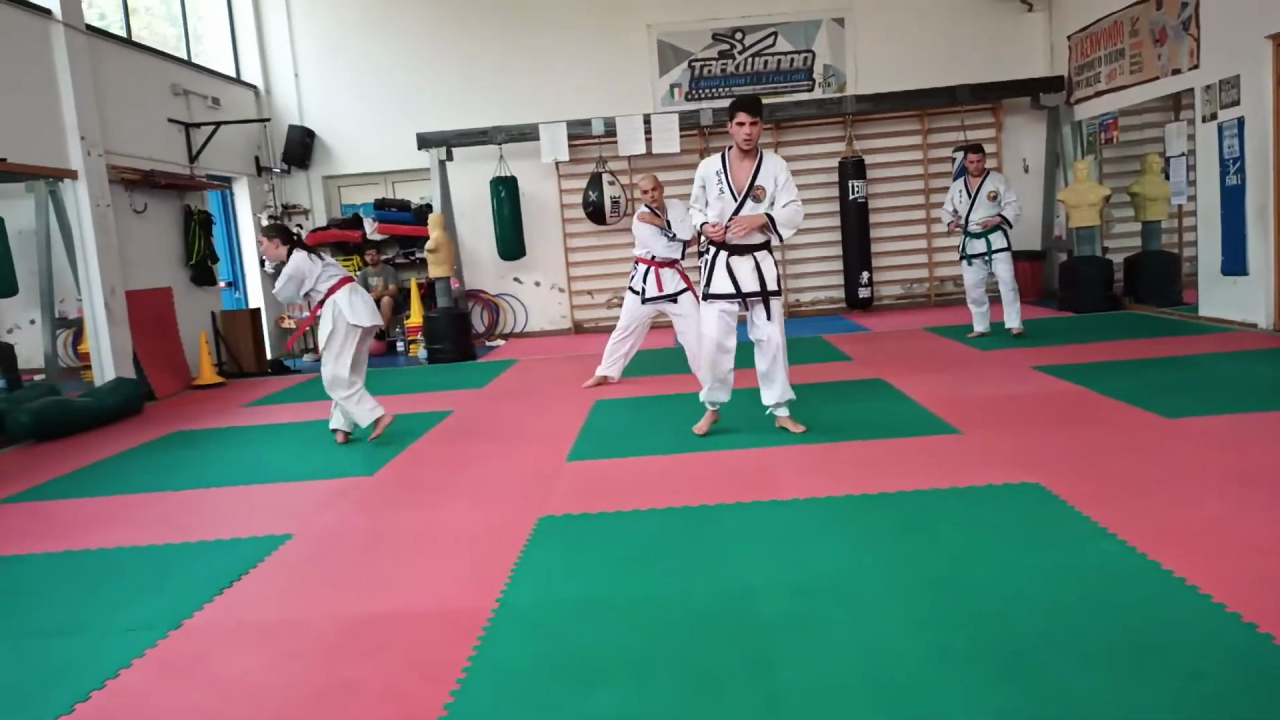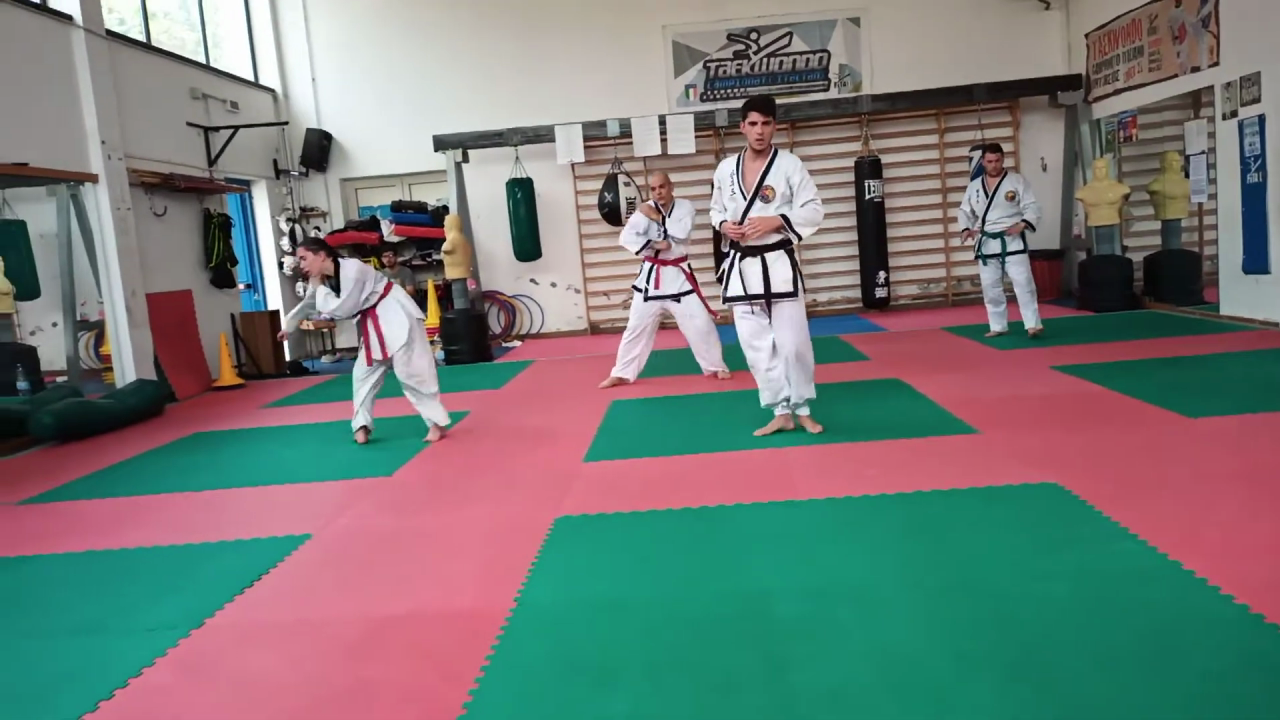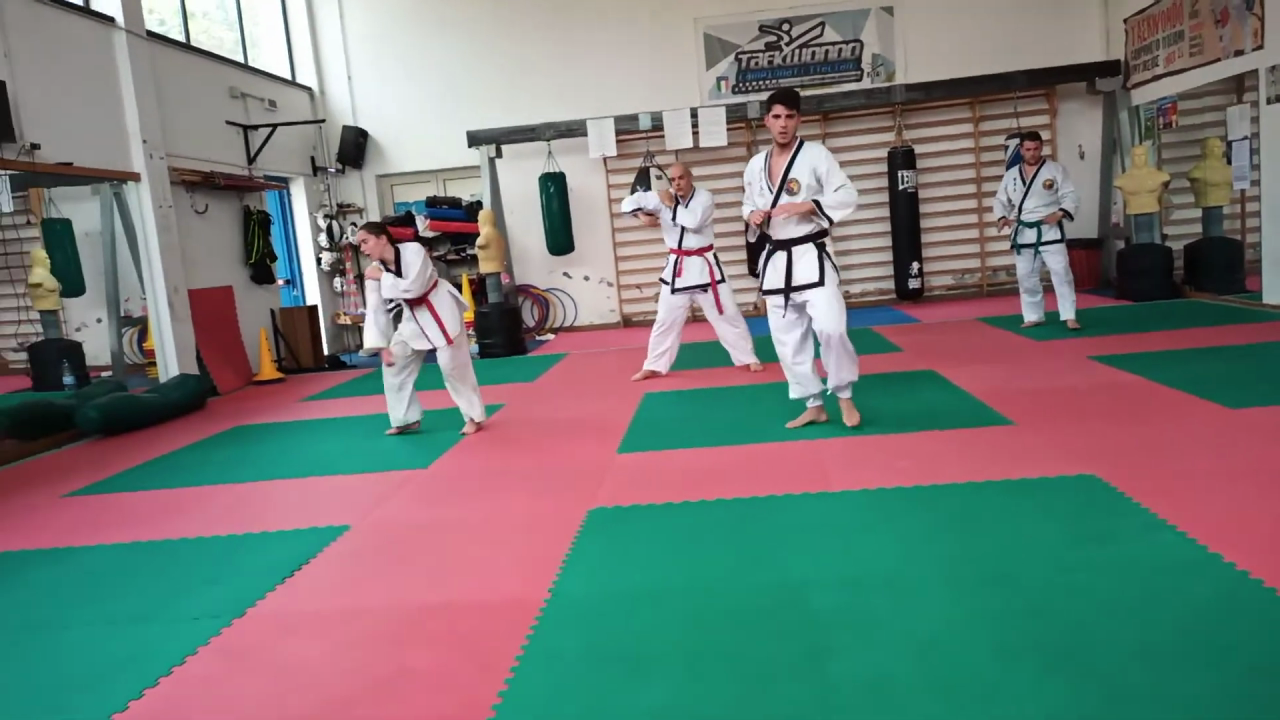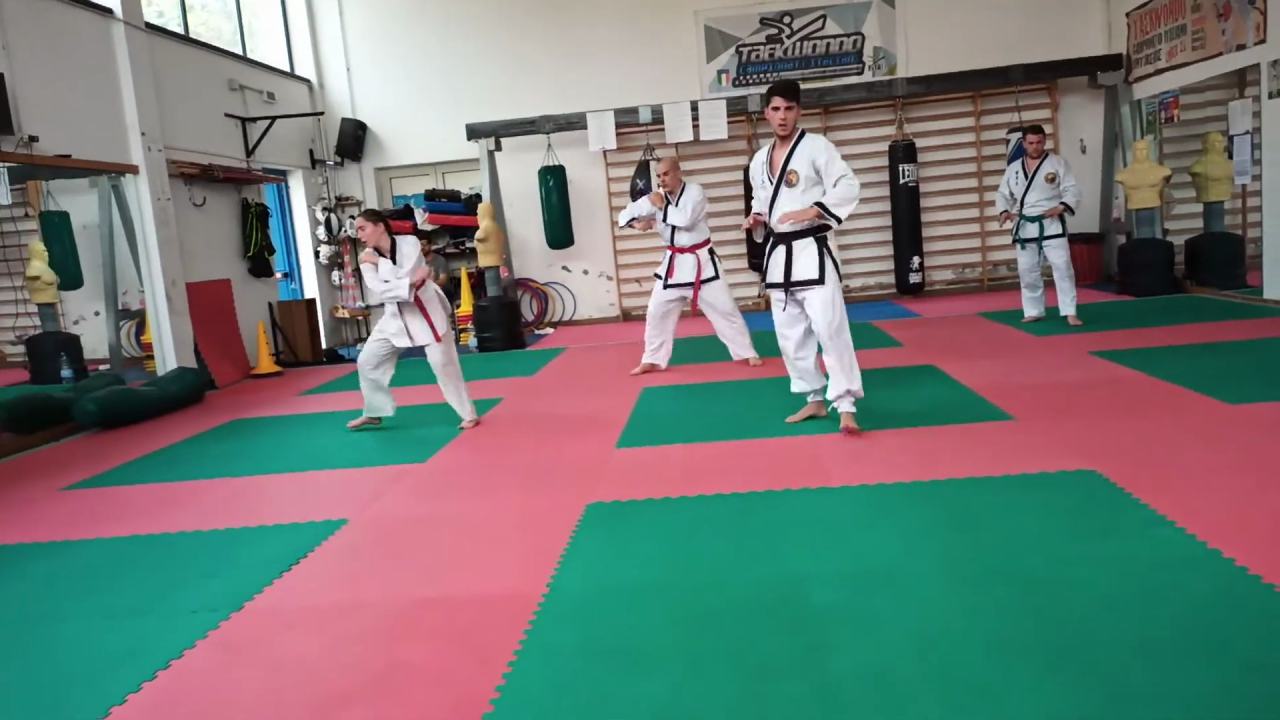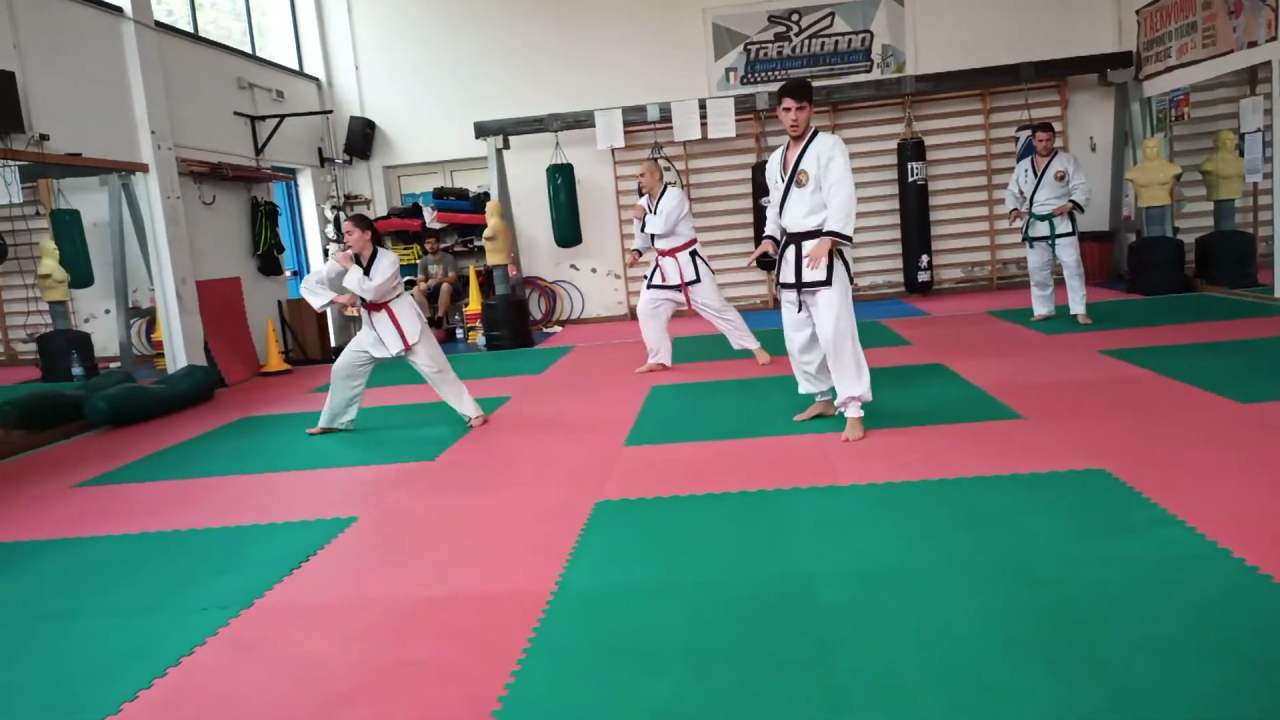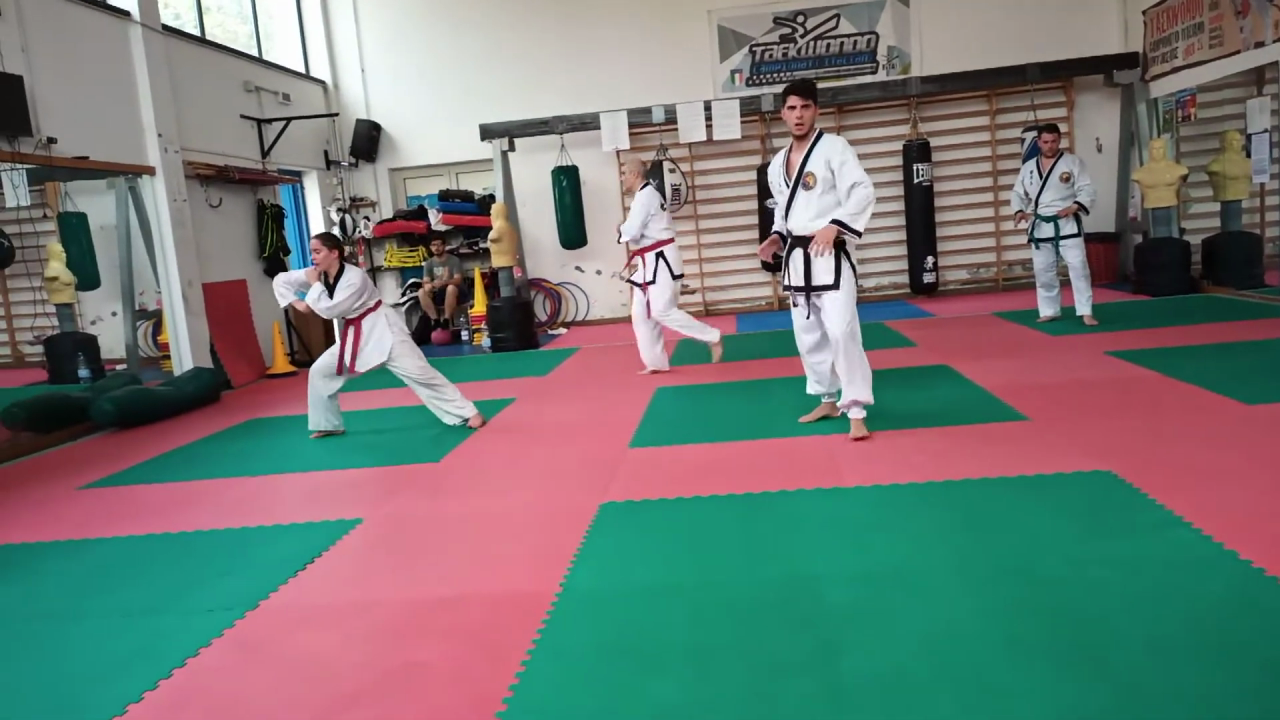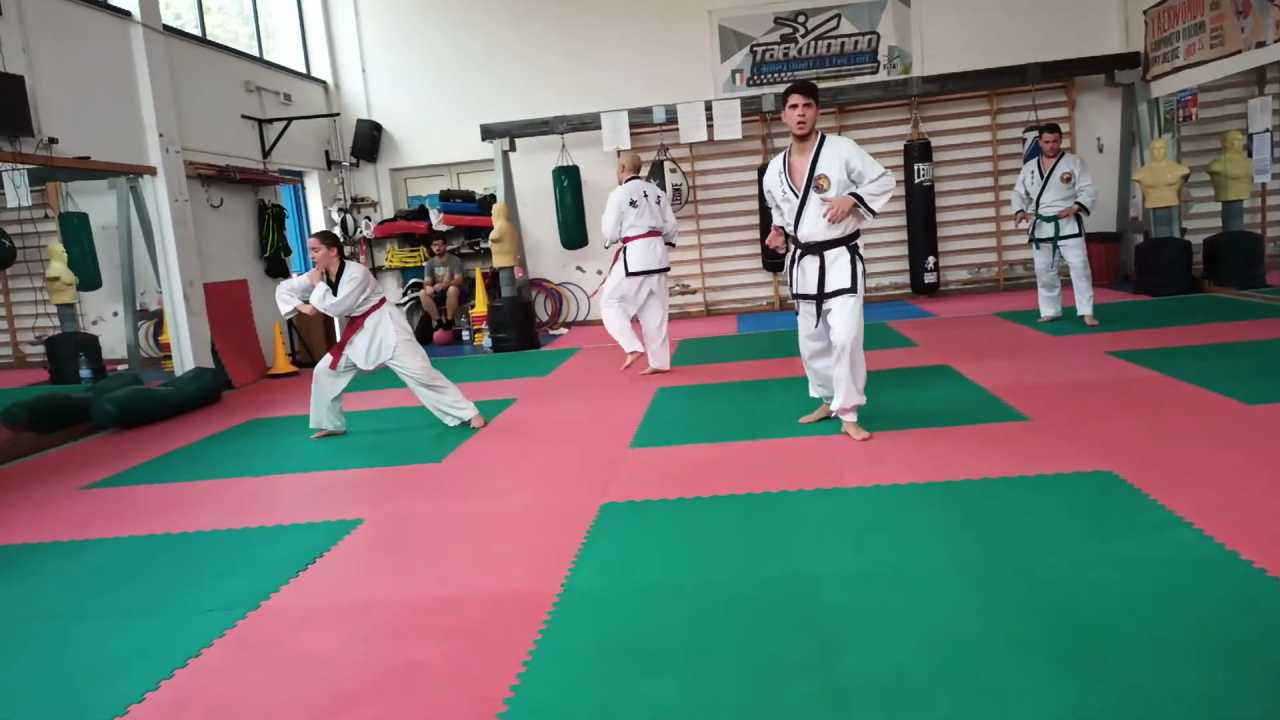
dt=0.2s
person 1, frame 1
left shoulder: (775, 166)
right shoulder: (710, 166)
left elbow: (794, 212)
right elbow: (696, 208)
left wrist: (763, 219)
right wrist: (705, 227)
left hip: (759, 264)
right hip: (720, 265)
left knee: (770, 340)
right knee: (715, 341)
left ankle: (780, 410)
right ankle: (712, 407)
person 1, frame 2
left shoulder: (789, 165)
right shoulder: (726, 169)
left elbow: (814, 210)
right elbow: (717, 209)
left wrist: (775, 221)
right wrist: (724, 226)
left hip: (778, 264)
right hip: (741, 267)
left knee: (793, 342)
right knee: (756, 347)
left ankle: (801, 409)
right ankle: (781, 413)
person 1, frame 3
left shoulder: (816, 155)
right shoulder: (756, 165)
left elbow: (847, 195)
right elbow: (749, 204)
left wrist: (807, 206)
right wrist: (752, 216)
left hip: (811, 256)
right hip: (775, 261)
left knee: (831, 328)
right knee: (787, 341)
left ankle: (843, 394)
right ankle: (813, 405)
person 1, frame 4
left shoulder: (817, 146)
right shoulder: (760, 159)
left elbow: (848, 187)
left wrist: (811, 211)
right wrist: (757, 217)
left hip: (812, 250)
right hip: (778, 253)
left knee: (829, 326)
right knee: (791, 334)
left ankle: (846, 406)
right ankle: (815, 398)
person 1, frame 5
left shoulder: (829, 145)
right shoulder: (775, 160)
left elbow: (842, 196)
left wrist: (827, 240)
right wrist: (770, 240)
left hip: (824, 254)
right hip: (791, 255)
left knee: (836, 330)
right knee: (798, 336)
left ankle: (853, 411)
right ankle: (823, 398)
person 1, frame 6
left shoulder: (835, 147)
right shoulder: (777, 164)
left elbow: (862, 192)
left wrist: (834, 228)
right wrist: (778, 237)
left hip: (830, 256)
right hip: (797, 258)
left knee: (841, 331)
right knee: (808, 337)
left ankle: (855, 411)
right ankle: (828, 399)
person 1, frame 7
left shoulder: (842, 149)
right shoulder: (775, 169)
left elbow: (884, 181)
left wrist: (852, 199)
right wrist: (779, 232)
left hip: (840, 260)
right hip: (803, 263)
left knee: (845, 337)
right knee: (812, 341)
left ankle: (848, 414)
right ankle: (828, 400)
person 2, frame 1
left shoulder: (676, 206)
right shoulder: (641, 219)
left elbow: (689, 233)
right elbow: (662, 248)
left wrist: (661, 222)
right wrist: (684, 244)
left hip: (673, 275)
right hip: (647, 278)
left knee: (693, 322)
right knee: (627, 327)
left ankle: (702, 366)
right ankle: (606, 372)
person 2, frame 2
left shoulder: (685, 206)
right shoulder: (644, 211)
left elbow: (683, 232)
right elbow: (627, 237)
left wrist: (658, 218)
right wrist: (652, 245)
left hip: (679, 274)
right hip: (652, 276)
left knee: (701, 323)
right knee: (637, 327)
left ankle: (717, 367)
right ankle: (622, 373)
person 2, frame 3
left shoulder: (704, 197)
right shoulder: (661, 198)
left elbow: (693, 220)
right elbow: (628, 203)
left wrist: (671, 205)
right wrist: (641, 214)
left hip: (705, 265)
right hip: (677, 267)
left knee: (727, 313)
right knee: (666, 319)
left ankle: (748, 358)
right ankle: (653, 366)
person 2, frame 4
left shoulder: (695, 192)
right shoulder: (657, 197)
left elbow: (686, 218)
right elbow: (626, 214)
left wrist: (662, 206)
right wrist: (636, 222)
left hip: (701, 260)
right hip: (674, 262)
left knee: (724, 308)
right knee: (657, 311)
left ankle: (747, 353)
right ankle: (652, 360)
person 2, frame 5
left shoulder: (674, 196)
right shoulder: (645, 202)
left elbow: (661, 227)
right elbow: (643, 233)
left wrist: (643, 217)
right wrist: (637, 251)
left hip: (687, 262)
right hip: (663, 266)
left knee: (716, 307)
right knee: (647, 310)
left ankle: (755, 347)
right ankle: (658, 359)
person 2, frame 6
left shoulder: (645, 197)
right shoulder: (651, 194)
left elbow: (632, 233)
left wrist: (623, 228)
right wrist: (637, 255)
left hip: (660, 261)
right hip: (652, 261)
left knee: (663, 312)
right knee: (642, 315)
left ankle: (712, 337)
right ankle: (655, 362)
person 2, frame 7
left shoulder: (619, 193)
right shoulder: (656, 190)
left elbow: (610, 232)
right elbow: (671, 223)
left wrist: (613, 239)
left hip: (634, 255)
right hip: (656, 250)
left knee: (611, 304)
right knee: (653, 311)
left ankle: (633, 347)
right ankle: (659, 361)
person 3, frame 1
left shoulder: (295, 265)
right shoulder: (309, 257)
left elbow: (286, 296)
left hip: (342, 310)
right hip: (356, 305)
left knee: (336, 375)
right knee: (347, 373)
left ankle: (376, 415)
right ankle: (343, 427)
person 3, frame 2
left shoulder: (352, 270)
right shoulder: (325, 278)
left elbow: (342, 310)
right elbow: (308, 304)
left wrist: (319, 289)
right wrist: (289, 325)
left hip: (394, 313)
right hip: (375, 321)
left knee: (410, 371)
right knee: (364, 374)
left ankle: (437, 422)
right ankle: (363, 426)
person 3, frame 3
left shoulder: (414, 250)
right shoulder: (376, 271)
left elbow: (414, 288)
right elbow: (376, 310)
left wrist: (382, 277)
right wrist: (381, 346)
left hip: (441, 309)
right hip: (413, 316)
left knee: (452, 365)
right knee: (394, 366)
left ankle: (474, 416)
right ankle: (406, 420)
person 3, frame 4
left shoulder: (409, 243)
right shoulder: (369, 258)
left elbow: (407, 275)
right elbow: (379, 289)
left wrist: (379, 261)
right wrist: (412, 280)
left hip: (426, 307)
right hip: (396, 313)
left knee: (442, 362)
right knee: (368, 361)
left ankle: (468, 414)
right ankle: (375, 412)
person 3, frame 5
left shoulder: (389, 259)
right shoulder: (343, 261)
left elbow: (370, 291)
right elbow: (310, 284)
left wrist: (351, 269)
right wrist: (335, 299)
left hip: (402, 319)
right hip: (373, 324)
left knee: (432, 366)
right knee: (343, 369)
left ankle: (473, 412)
right ankle: (332, 421)
person 3, frame 6
left shoulder: (356, 278)
right shoulder: (316, 274)
left elbow: (330, 311)
right elbow: (282, 281)
left wrist: (315, 286)
right wrist: (296, 302)
left hip: (382, 329)
right hip: (354, 335)
left knee: (419, 372)
right knee: (319, 373)
left ankle: (468, 412)
right ankle: (327, 425)
person 3, frame 7
left shoulder: (356, 273)
right shoulder: (319, 275)
left elbow: (336, 308)
right elbow: (284, 290)
left wrist: (318, 286)
right wrist: (301, 306)
left hip: (386, 327)
right hip: (358, 333)
left knee: (420, 372)
right knee: (325, 372)
left ankle: (469, 413)
right ankle: (331, 425)
person 4, frame 1
left shoulder: (998, 180)
right shoulder: (957, 186)
left elbow: (1014, 207)
right elbow: (946, 210)
left wrist: (997, 220)
right wrist: (951, 223)
left hip: (995, 239)
right hip: (970, 242)
left knee: (1007, 280)
right knee: (973, 287)
left ankle: (1014, 324)
right ankle: (981, 326)
person 4, frame 2
left shoulder: (1017, 181)
right shoulder: (974, 186)
left elbow: (1032, 207)
right elbow: (964, 212)
left wrist: (1022, 225)
right wrist: (966, 229)
left hip: (1012, 241)
right hip: (987, 243)
left knee: (1023, 282)
right knee: (990, 287)
left ankle: (1033, 324)
right ankle: (998, 326)
person 4, frame 3
left shoulder: (1055, 169)
right shoulder: (1011, 175)
left elbow: (1070, 196)
right elbow: (1001, 200)
left wrist: (1060, 213)
right wrist: (1002, 217)
left hip: (1049, 230)
right hip: (1023, 233)
left knee: (1061, 271)
right knee: (1026, 277)
left ankle: (1070, 317)
right ankle: (1033, 316)
person 4, frame 4
left shoulder: (1058, 163)
right shoulder: (1013, 168)
left elbow: (1072, 191)
right elbow: (1003, 194)
left wrist: (1061, 207)
right wrist: (1004, 211)
left hip: (1051, 225)
right hip: (1025, 227)
left knee: (1062, 267)
right knee: (1027, 271)
left ankle: (1070, 313)
right ankle: (1033, 311)
person 4, frame 5
left shoulder: (1067, 161)
right shoulder: (1023, 166)
left elbow: (1082, 189)
right elbow: (1012, 192)
left wrist: (1070, 205)
right wrist: (1014, 209)
left hip: (1061, 223)
right hip: (1034, 225)
left knee: (1072, 265)
right knee: (1037, 270)
left ankle: (1079, 311)
right ankle: (1043, 310)
person 4, frame 6
left shoulder: (1073, 162)
right shoulder: (1028, 167)
left elbow: (1087, 190)
right elbow: (1018, 193)
left wrist: (1075, 206)
right wrist: (1019, 211)
left hip: (1067, 225)
right hip: (1040, 227)
left knee: (1078, 266)
right knee: (1043, 271)
left ankle: (1085, 312)
right ankle: (1049, 311)
person 4, frame 7
left shoulder: (1074, 162)
right shoulder: (1029, 167)
left elbow: (1088, 191)
right elbow: (1019, 193)
left wrist: (1075, 207)
right wrist: (1020, 211)
left hip: (1068, 225)
right hip: (1041, 227)
left knee: (1079, 266)
right knee: (1044, 271)
left ankle: (1087, 312)
right ankle: (1050, 311)
